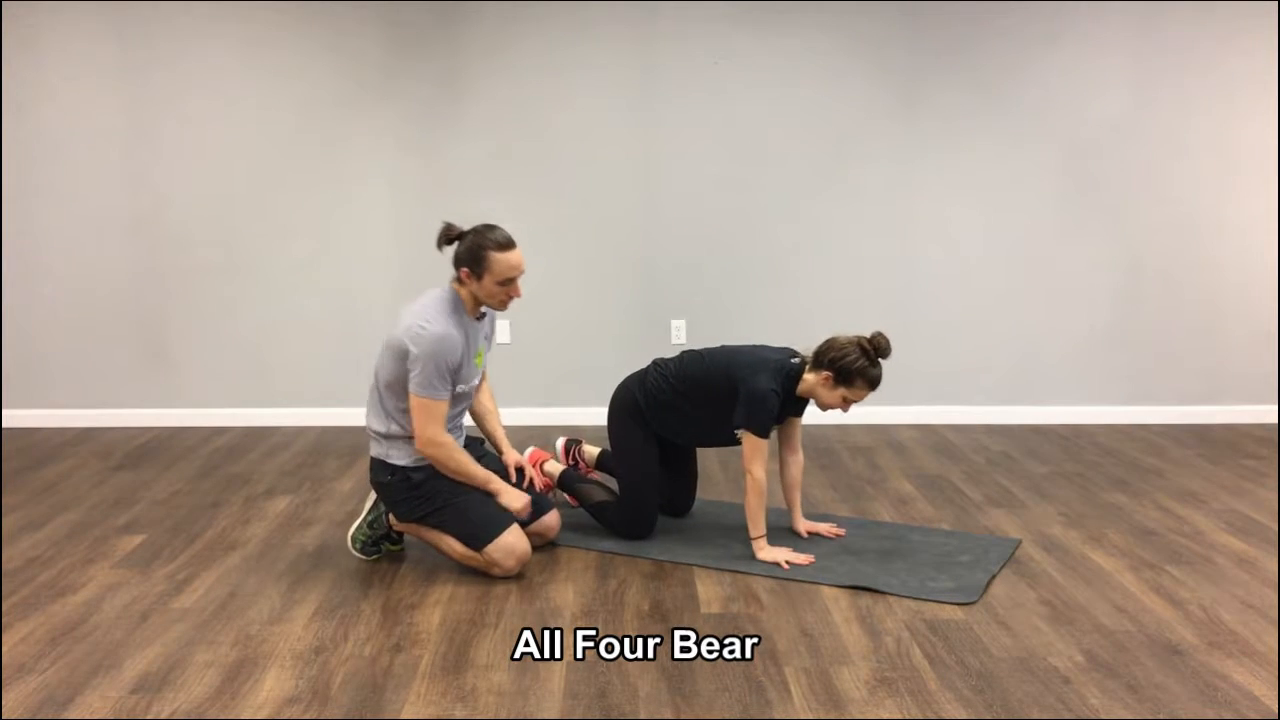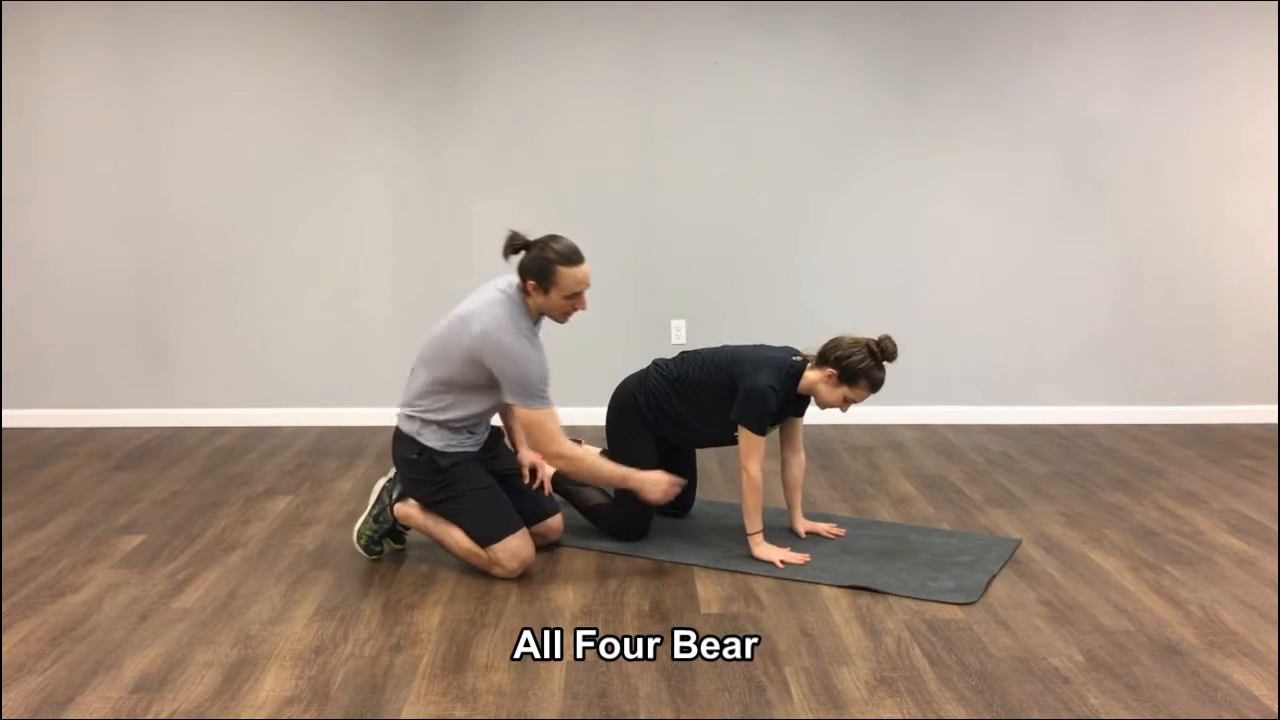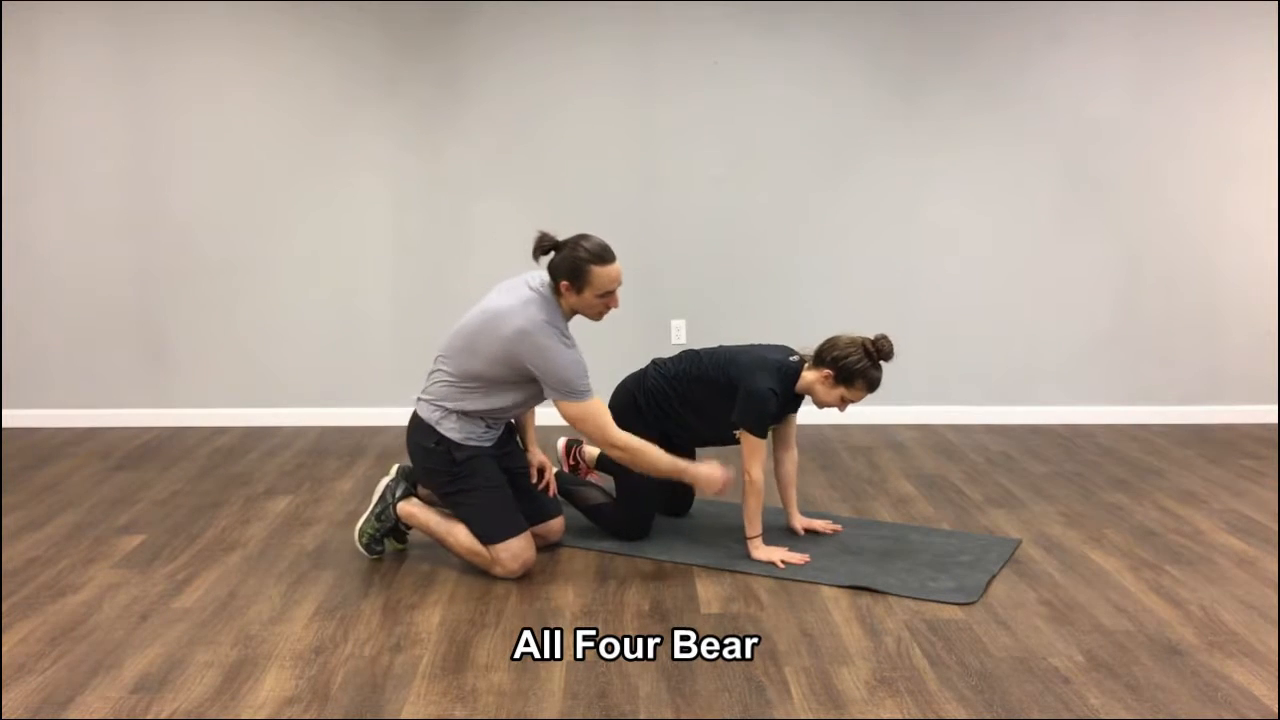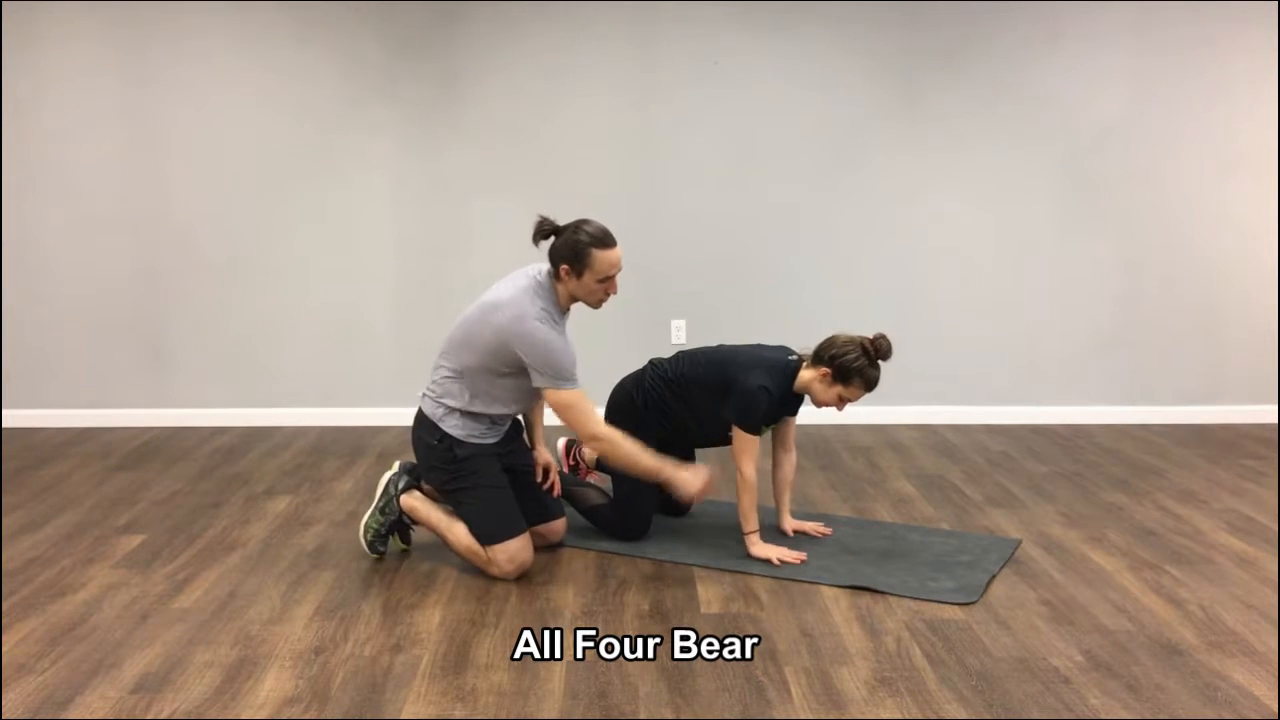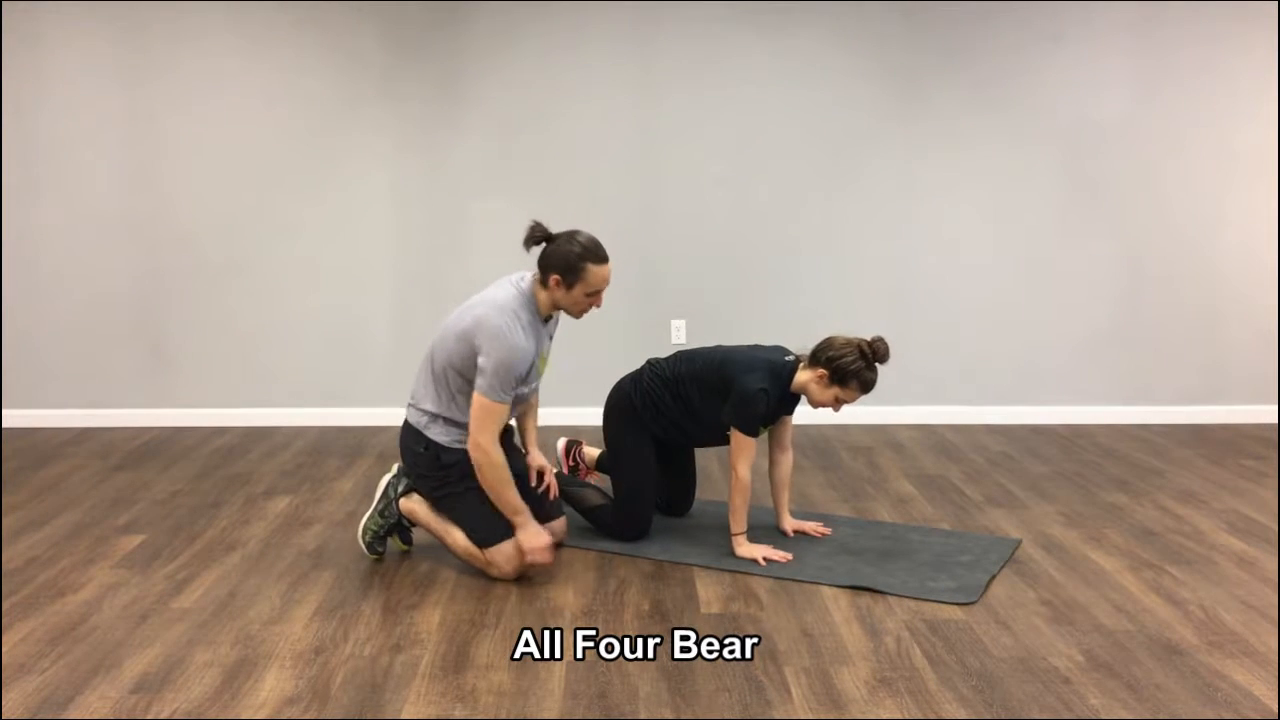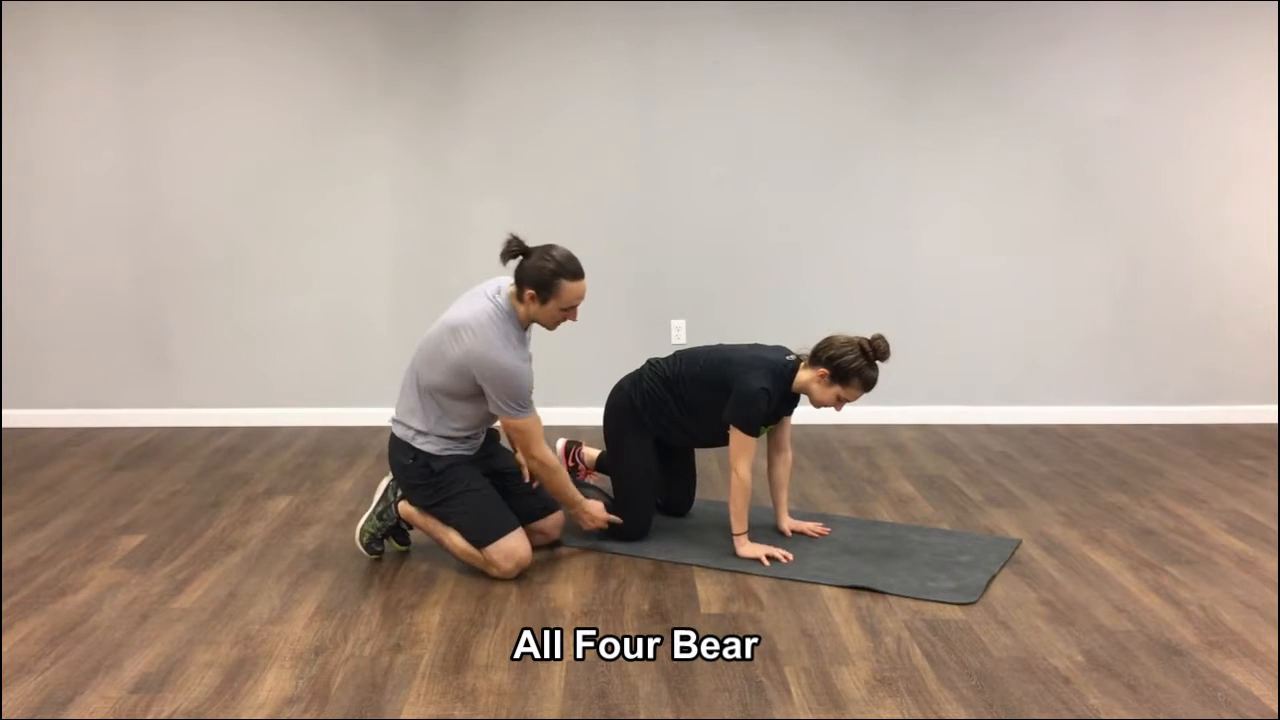
dt=0.4s
person 1, frame 1
left shoulder: (481, 309)
right shoulder: (436, 334)
right elbow: (429, 442)
left wrist: (504, 447)
right wrist: (497, 489)
left hip: (452, 447)
right hip: (410, 466)
left knee: (545, 525)
right knee: (510, 555)
left ankle: (417, 510)
right ankle: (397, 517)
person 1, frame 2
left shoulder: (510, 292)
right shoulder: (513, 341)
right elbow: (556, 451)
left wrist: (521, 447)
right wrist: (637, 481)
left hip: (474, 435)
right hip: (433, 448)
left knee: (548, 529)
right knee: (514, 559)
left ankle: (426, 495)
right ankle: (401, 509)
person 1, frame 3
left shoulder: (535, 287)
right shoulder: (546, 339)
right elbow: (613, 441)
left wrist: (530, 446)
right wrist: (693, 473)
left hip: (489, 429)
right hip: (448, 440)
left knee: (549, 530)
right knee: (514, 560)
left ankle: (425, 488)
right ankle: (403, 507)
person 1, frame 4
left shoulder: (538, 282)
right shoulder: (534, 326)
right elbow: (594, 433)
left wrist: (536, 444)
right wrist: (674, 474)
left hip: (495, 427)
right hip: (450, 436)
left knee: (550, 529)
right knee: (510, 561)
right ankle: (403, 501)
person 1, frame 5
left shoulder: (536, 295)
right shoulder: (509, 334)
right elbow: (482, 448)
left wrist: (532, 449)
right wrist: (523, 524)
left hip: (484, 430)
right hip: (441, 444)
left knee: (553, 529)
right knee: (510, 560)
left ankle: (433, 492)
right ankle: (406, 504)
person 1, frame 6
left shoulder: (504, 291)
right shoulder: (501, 354)
right elbow: (537, 454)
left wrist: (519, 447)
right wrist: (581, 507)
left hip: (471, 439)
right hip: (428, 455)
left knee: (548, 527)
right knee: (511, 559)
left ankle: (436, 503)
right ankle: (403, 508)
person 2, frame 1
left shoulder: (796, 378)
right shoulder: (764, 386)
left elbow: (791, 453)
right elbow: (755, 472)
left wrist: (797, 518)
right wrist: (760, 545)
left hip: (669, 415)
right hip: (637, 408)
left knee: (677, 505)
right knee: (635, 524)
left ankle: (580, 453)
right ankle: (549, 470)
person 2, frame 2
left shoulder: (798, 377)
right shoulder: (765, 385)
left elbow: (793, 453)
right elbow: (750, 469)
left wrist: (798, 518)
right wrist: (757, 543)
left hip: (668, 416)
right hip: (637, 409)
left knee: (678, 506)
right knee: (631, 526)
right ankle: (549, 476)
person 2, frame 3
left shoulder: (794, 373)
right shoulder: (763, 386)
left elbow: (785, 448)
right elbow: (753, 472)
left wrist: (793, 514)
right wrist: (756, 544)
left hip: (669, 415)
right hip: (637, 408)
left knee: (677, 505)
right knee: (632, 525)
left ankle: (581, 455)
person 2, frame 4
left shoulder: (793, 375)
right shoulder: (759, 386)
left elbow: (785, 452)
right elbow: (745, 469)
left wrist: (785, 517)
right wrist: (753, 541)
left hip: (669, 417)
right hip: (635, 409)
left knee: (677, 506)
right knee: (632, 524)
left ankle: (585, 455)
person 2, frame 5
left shoulder: (789, 376)
right shoulder: (756, 386)
left elbow: (781, 451)
right elbow: (740, 470)
left wrist: (784, 517)
right wrist: (740, 542)
left hip: (666, 416)
right hip: (633, 409)
left knee: (677, 505)
right knee: (631, 526)
left ankle: (583, 456)
person 2, frame 6
left shoulder: (790, 375)
right shoulder: (757, 385)
left elbow: (780, 453)
right elbow: (739, 469)
left wrist: (783, 517)
right wrist: (742, 542)
left hip: (667, 416)
right hip: (633, 410)
left knee: (677, 505)
right knee: (632, 526)
left ankle: (583, 456)
